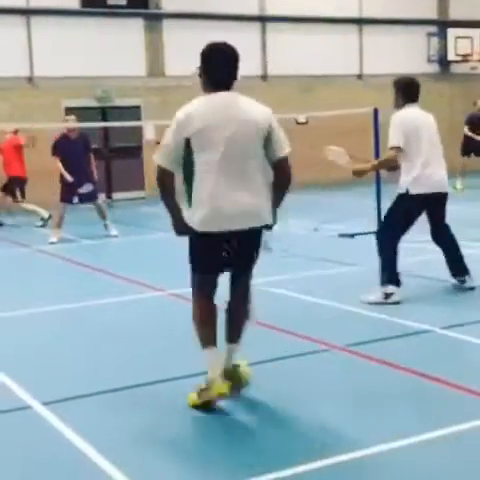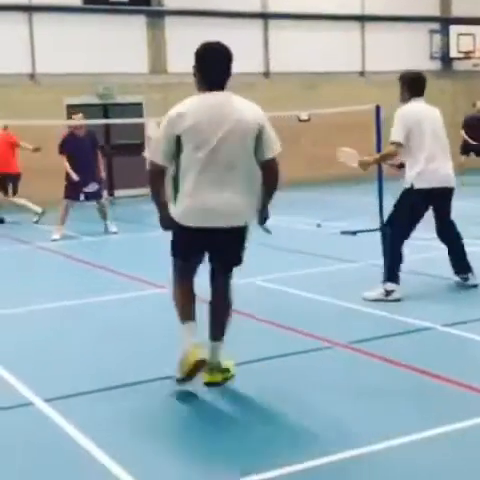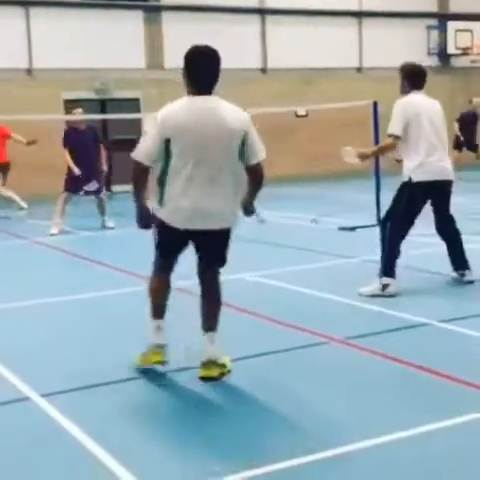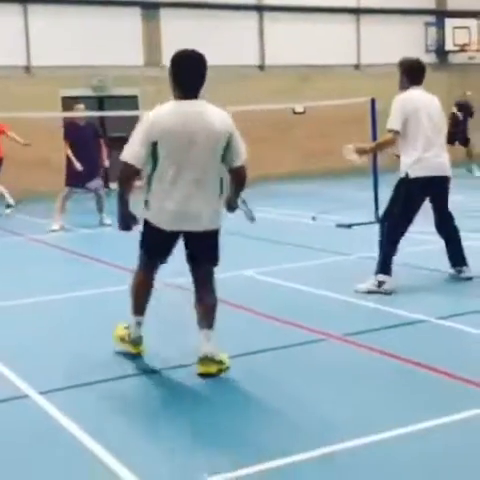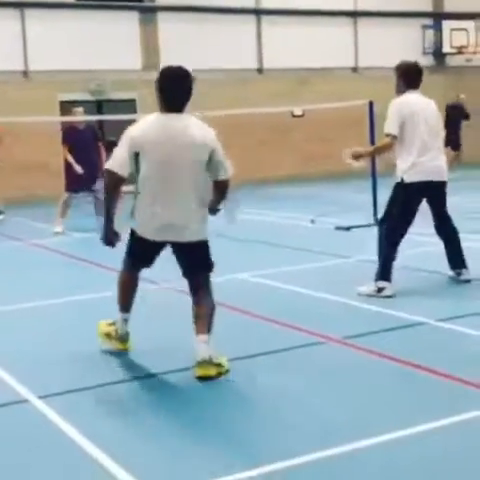
dt=0.1s
person 1, frame 1
left shoulder: (187, 115)
right shoulder: (262, 113)
left elbow: (164, 174)
right elbow: (283, 171)
left wrist: (176, 214)
right wrist: (272, 207)
left hip: (207, 219)
right hip: (252, 217)
left knee: (203, 292)
right knee: (240, 288)
left ankle: (214, 377)
right ankle: (231, 365)
person 1, frame 2
left shoulder: (179, 113)
right shoulder: (253, 113)
left elbow: (155, 170)
right elbow: (271, 170)
left wrist: (162, 208)
right wrist: (263, 206)
left hip: (190, 214)
right hip: (235, 215)
left knee: (183, 278)
right knee: (221, 284)
left ankle: (192, 348)
right ankle: (215, 361)
person 1, frame 3
left shoulder: (168, 115)
right shoulder: (238, 118)
left elbow: (140, 169)
right elbow: (256, 173)
left wrist: (141, 207)
right wrist: (248, 201)
left hip: (175, 213)
right hip: (219, 215)
left knee: (161, 272)
right knee: (210, 280)
left ankle: (157, 344)
right ankle: (211, 357)
person 1, frame 4
left shoulder: (154, 119)
right shoulder: (222, 120)
left elbow: (127, 171)
right elbow: (239, 173)
left wrist: (124, 209)
right wrist: (232, 200)
left hip: (161, 214)
right hip: (205, 215)
left knee: (145, 271)
right knee: (204, 282)
left ankle: (135, 335)
right ankle: (208, 352)
person 1, frame 5
left shoulder: (138, 131)
right shoulder: (206, 134)
left elbow: (112, 180)
right elbow: (222, 185)
left wrist: (108, 224)
right wrist: (213, 205)
left hip: (148, 224)
right hip: (192, 226)
left knee: (129, 271)
right knee: (201, 289)
left ankle: (121, 331)
right ankle: (205, 357)
person 2, frame 1
left shoulder: (400, 117)
right shoulder: (428, 117)
left elbow: (393, 155)
left wrist: (368, 168)
right wrist: (397, 165)
left hip: (417, 187)
right hip: (439, 185)
left knee: (387, 233)
right knee: (441, 231)
left ankle: (390, 287)
right ankle: (463, 277)
person 2, frame 2
left shoulder: (405, 111)
right shoulder: (434, 112)
left elbow: (394, 150)
left wrist: (372, 161)
left hip: (421, 182)
right hip: (445, 179)
left knee: (393, 230)
right knee: (446, 227)
left ankle: (390, 285)
right ankle: (466, 274)
person 2, frame 3
left shoulder: (404, 103)
right shoulder: (435, 104)
left elbow: (392, 142)
left wrist: (370, 153)
left hip: (420, 175)
right hip: (444, 173)
left knee: (392, 224)
right knee: (445, 222)
left ankle: (387, 280)
right ankle: (463, 270)
person 2, frame 4
left shoulder: (403, 99)
right shoulder: (434, 100)
left elbow: (392, 137)
left wrist: (368, 148)
left hip: (417, 171)
right hip: (441, 170)
left knee: (391, 222)
right knee: (444, 218)
left ankle: (383, 277)
right ankle: (461, 267)
person 2, frame 5
left shoulder: (399, 103)
right shoulder: (431, 104)
left elbow: (389, 142)
left wrist: (365, 153)
left hip: (413, 176)
right hip: (438, 173)
left knee: (389, 226)
right knee: (443, 221)
left ankle: (383, 283)
right ankle: (460, 269)
